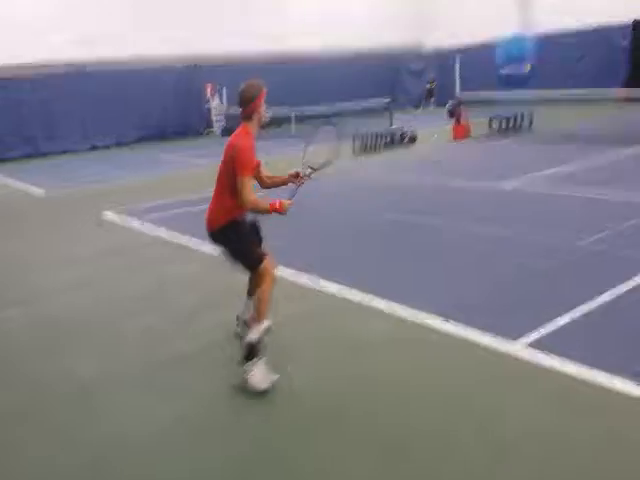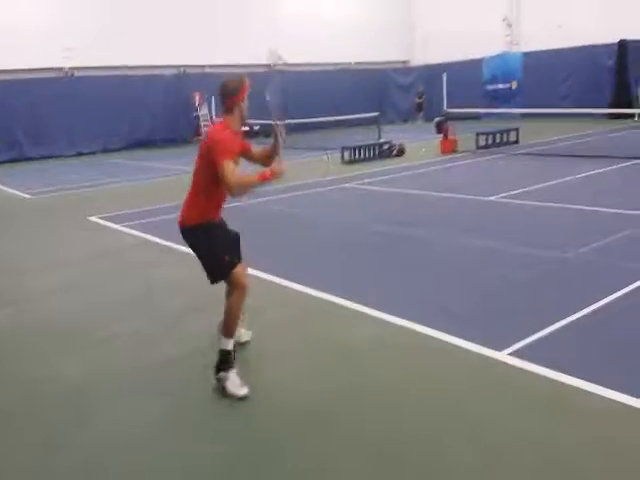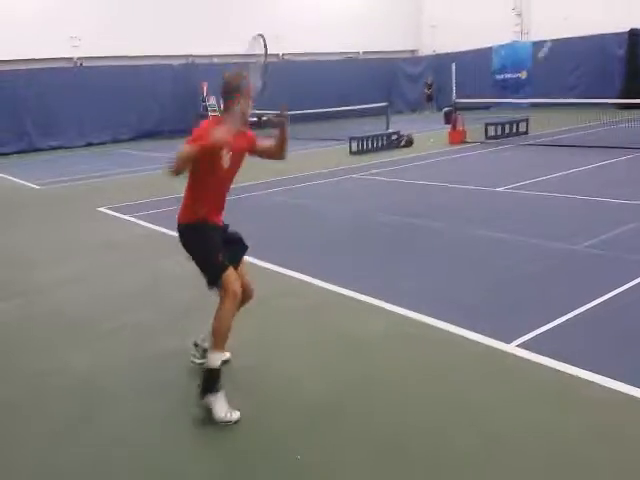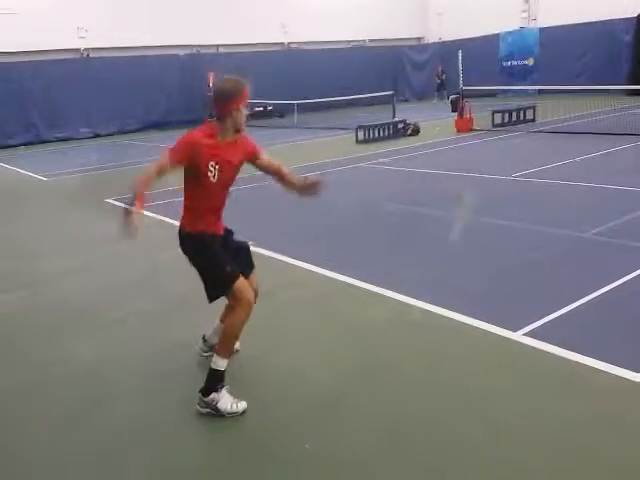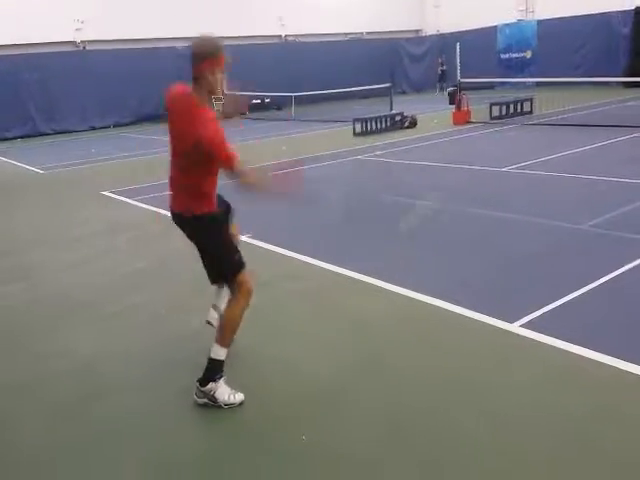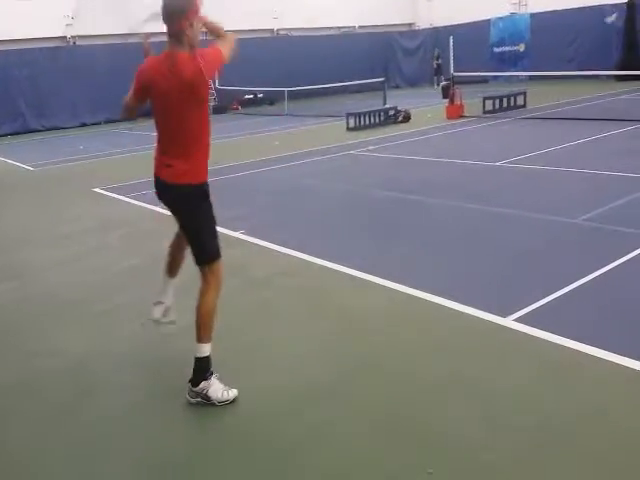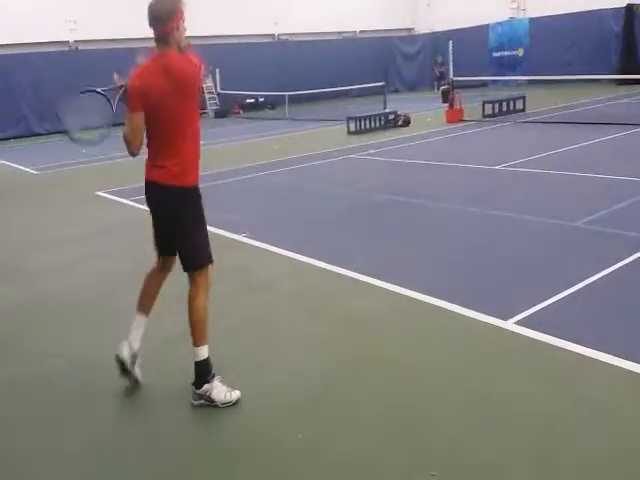
dt=0.2s
person 1, frame 1
left shoulder: (245, 139)
right shoulder: (242, 144)
left elbow: (263, 179)
right elbow: (248, 201)
left wrist: (288, 178)
right wrist: (277, 206)
left hip: (230, 217)
right hip: (225, 222)
left knee: (260, 261)
right knee: (267, 271)
left ankle: (247, 318)
right ankle: (252, 359)
person 1, frame 2
left shoulder: (232, 135)
right shoulder: (220, 136)
left elbow: (261, 158)
right elbow: (233, 185)
left wrist: (276, 141)
right wrist: (269, 174)
left hip: (210, 218)
right hip: (198, 223)
left knee: (238, 273)
right knee: (239, 283)
left ankle: (231, 328)
right ankle: (224, 367)
person 1, frame 3
left shoulder: (243, 135)
right shoulder: (208, 130)
left elbow: (277, 153)
right elbow: (176, 168)
left wrist: (282, 128)
right wrist: (210, 142)
left hip: (215, 222)
right hip: (195, 225)
left knee: (245, 288)
right knee: (231, 290)
left ankle: (210, 345)
right ankle: (210, 388)
person 1, frame 4
left shoulder: (241, 142)
right shoulder: (195, 143)
left elbow: (273, 167)
right elbow: (153, 172)
left wrist: (298, 183)
right wrist: (137, 201)
left hip: (217, 229)
right hip: (196, 235)
left knee: (250, 291)
right knee: (243, 297)
left ankle: (215, 339)
right ankle: (211, 391)
person 1, frame 5
left shoulder: (177, 94)
right shoulder: (203, 130)
right elbow: (243, 177)
left hip: (193, 200)
right hip: (197, 212)
left knee: (231, 237)
right knee: (244, 287)
left ankle: (219, 306)
right ankle: (209, 381)
person 1, frame 6
left shoulder: (149, 68)
right shoulder: (198, 67)
left elbow: (129, 111)
right elbow: (229, 42)
left hip: (163, 177)
right hip: (190, 182)
left knee: (188, 228)
right knee: (212, 274)
left ankle: (165, 300)
right ankle: (202, 378)
person 1, frame 7
left shoulder: (139, 77)
right shoulder: (190, 68)
left elbow: (133, 147)
left wrist: (133, 105)
left hip: (154, 184)
right hip: (181, 187)
left knee: (164, 261)
right knee: (200, 279)
left ankle: (132, 346)
right ankle: (203, 381)
